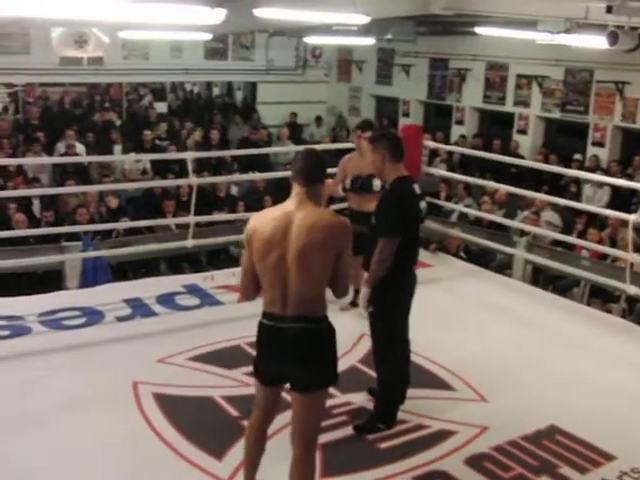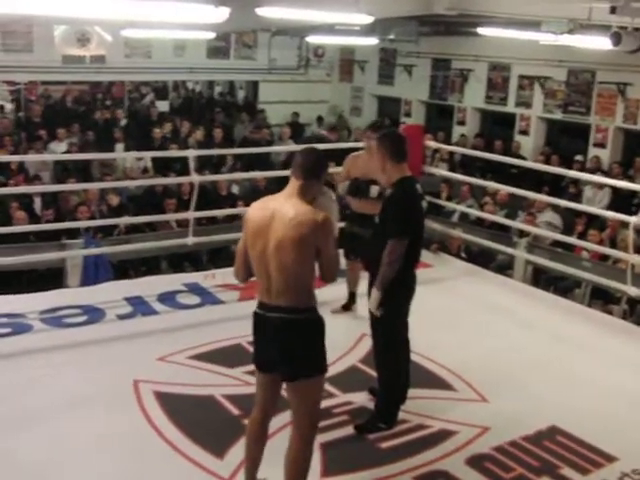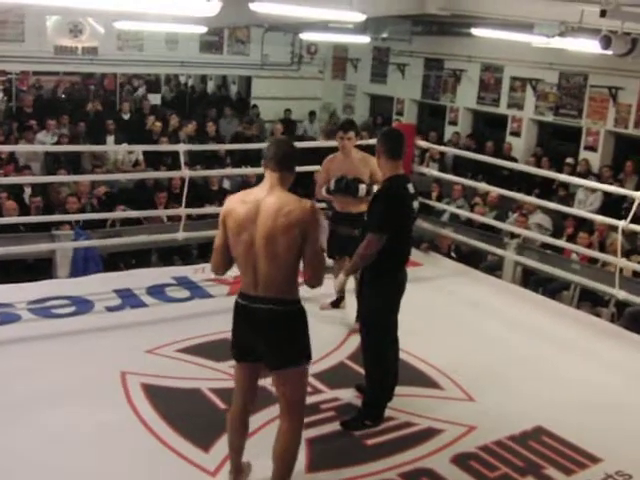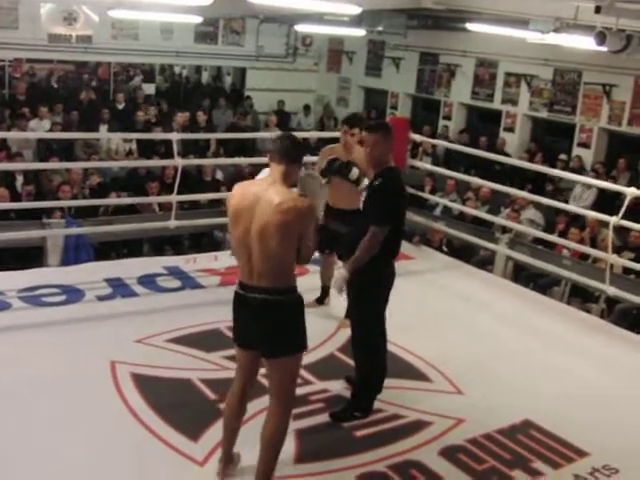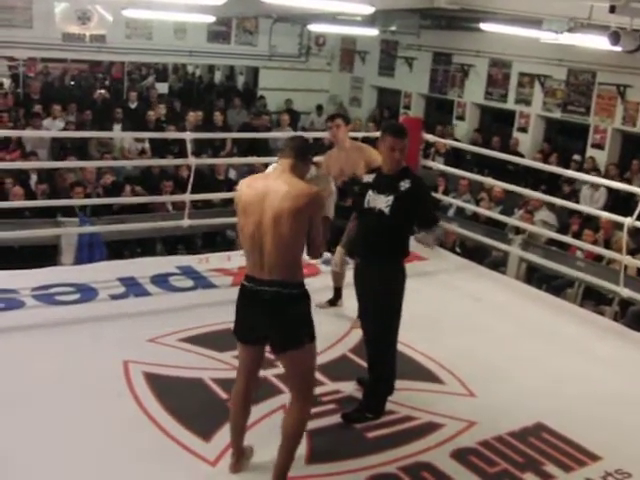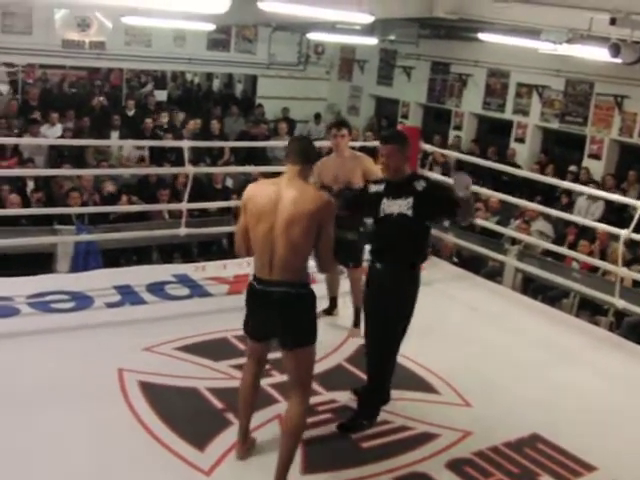
dt=0.7s
person 1, frame 1
left shoulder: (256, 223)
right shoulder: (337, 226)
left elbow: (247, 290)
right elbow: (341, 290)
left hip: (270, 331)
right hip: (312, 335)
left knee: (261, 412)
right knee: (304, 441)
person 1, frame 2
left shoulder: (254, 210)
right shoulder: (317, 219)
left elbow: (241, 273)
right elbow: (329, 275)
left hip: (263, 319)
right hip: (299, 324)
left knee: (262, 407)
right knee: (304, 425)
person 1, frame 3
left shoulder: (232, 204)
right shoulder: (304, 211)
left elbow: (218, 268)
right elbow: (315, 280)
right wrist: (318, 247)
left hip: (245, 311)
right hip: (283, 316)
left knee: (242, 397)
right knee: (292, 414)
person 1, frame 4
left shoulder: (238, 191)
right shoulder: (299, 205)
right elbow: (303, 257)
left hip: (244, 298)
right hip: (280, 304)
left knee: (242, 382)
right knee: (281, 401)
person 1, frame 5
left shoulder: (245, 186)
right shoulder: (309, 194)
right elbow: (316, 251)
left hip: (250, 292)
right hip: (287, 299)
left knee: (245, 379)
right knee: (302, 391)
person 1, frame 6
left shoulder: (252, 191)
right shoulder: (321, 202)
left elbow: (242, 249)
right elbow: (326, 265)
left hip: (259, 292)
right hip: (295, 298)
left knee: (254, 363)
right knee: (300, 390)
left ankle: (243, 440)
person 2, frame 1
left shoulder: (394, 196)
right shoulder: (411, 187)
left elbow: (386, 249)
left wrist: (367, 286)
left hip: (389, 282)
right hip: (404, 276)
left knee: (385, 345)
right knee: (397, 338)
left ankle: (385, 413)
right ankle: (396, 390)
person 2, frame 2
left shoulder: (400, 197)
right shoulder: (410, 187)
left elbow: (394, 249)
left wrist: (377, 289)
left hip: (392, 282)
right hip: (402, 278)
left knee: (386, 344)
right knee: (397, 338)
left ankle: (386, 413)
right ankle: (397, 390)
person 2, frame 3
left shoulder: (387, 194)
right shoulder: (408, 187)
left elbow: (372, 244)
left wrist: (345, 273)
left hip: (379, 279)
right hip: (395, 273)
left knee: (374, 341)
right knee: (387, 335)
left ankle: (373, 410)
right ankle: (384, 387)
person 2, frame 4
left shoulder: (387, 185)
right shoulder: (384, 179)
left elbow: (376, 235)
left wrist: (347, 268)
right wrist: (352, 264)
left hip: (372, 270)
right hip: (375, 268)
left knee: (364, 333)
right knee: (372, 328)
left ankle: (362, 400)
right ankle: (373, 379)
person 2, frame 5
left shoulder: (413, 186)
right shoulder: (370, 178)
left elbow: (431, 224)
left wrist: (429, 235)
left hip: (389, 269)
right hip: (364, 264)
left knee: (382, 334)
right knee: (370, 329)
left ankle: (375, 400)
right ankle: (381, 380)
person 2, frame 6
left shoulder: (425, 188)
right shoulder: (375, 188)
left elbow: (465, 215)
right elbow: (348, 210)
left wrist: (464, 195)
left hip: (404, 275)
right hip: (377, 270)
left knee: (386, 339)
right knee: (373, 336)
left ankle: (368, 408)
right ankle: (377, 389)
person 3, frame 1
right shoulder: (346, 161)
right elbow: (335, 189)
left wrist: (378, 185)
right wrist: (346, 186)
left hip: (376, 217)
right hip: (354, 215)
right knee: (355, 259)
right ankle: (356, 296)
person 3, frame 2
right shoulder: (352, 160)
right elbow: (341, 186)
left wrist: (380, 193)
right wrist: (347, 189)
left hip: (377, 220)
right hip: (354, 217)
right knee: (352, 261)
right ankle: (350, 300)
person 3, frame 3
left shoulder: (368, 161)
right shoulder: (330, 162)
right elbow: (319, 190)
left wrist: (364, 190)
right wrist: (332, 189)
left hip: (360, 220)
right hip: (338, 217)
right knee: (339, 260)
right ankle: (340, 299)
person 3, frame 4
left shoulder: (366, 158)
right shoulder: (328, 152)
left wrist: (354, 175)
right wrist: (325, 169)
left hip: (353, 216)
right hip: (330, 211)
right knee: (326, 256)
left ankle: (352, 310)
right ankle: (324, 295)
person 3, frame 5
left shoulder: (364, 151)
right shoulder: (329, 157)
left wrist: (360, 187)
right wrist: (334, 191)
right hip: (339, 211)
right knee: (337, 255)
right ankle: (337, 296)
person 3, frame 6
left shoulder: (362, 161)
right shoulder: (322, 164)
left hip: (352, 222)
left knee: (355, 271)
left ankle: (358, 319)
right ankle: (332, 305)
